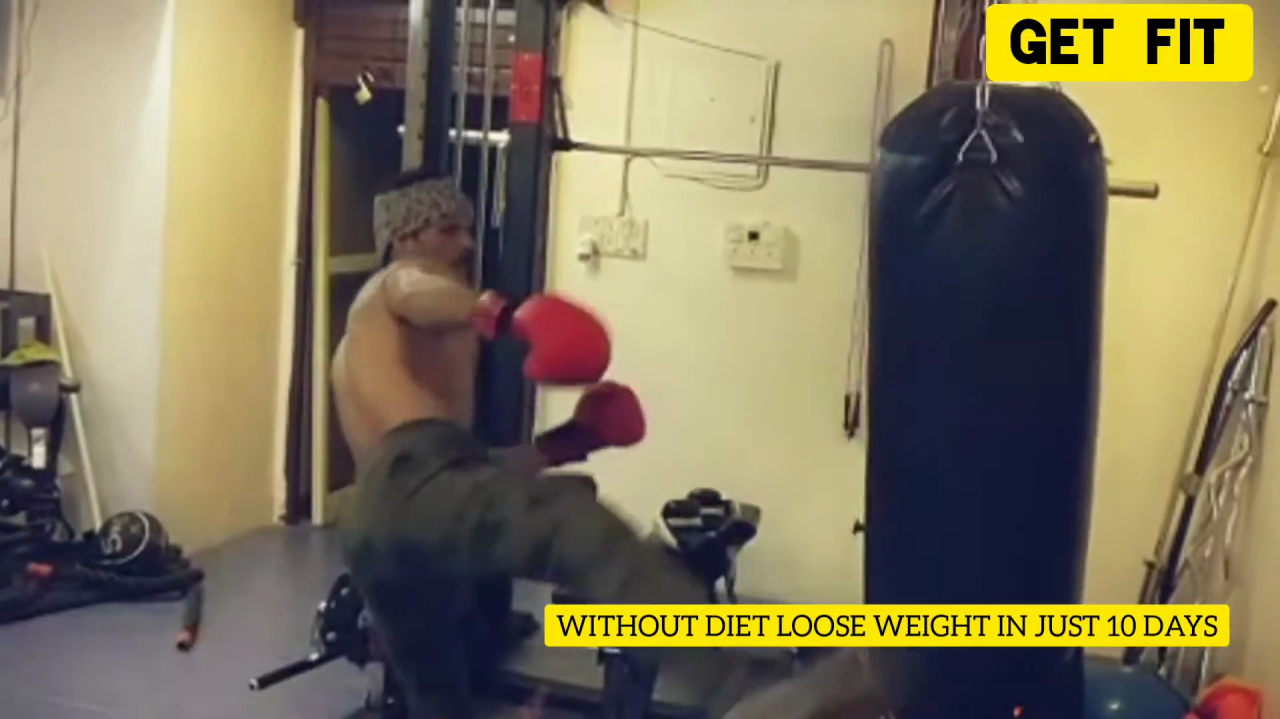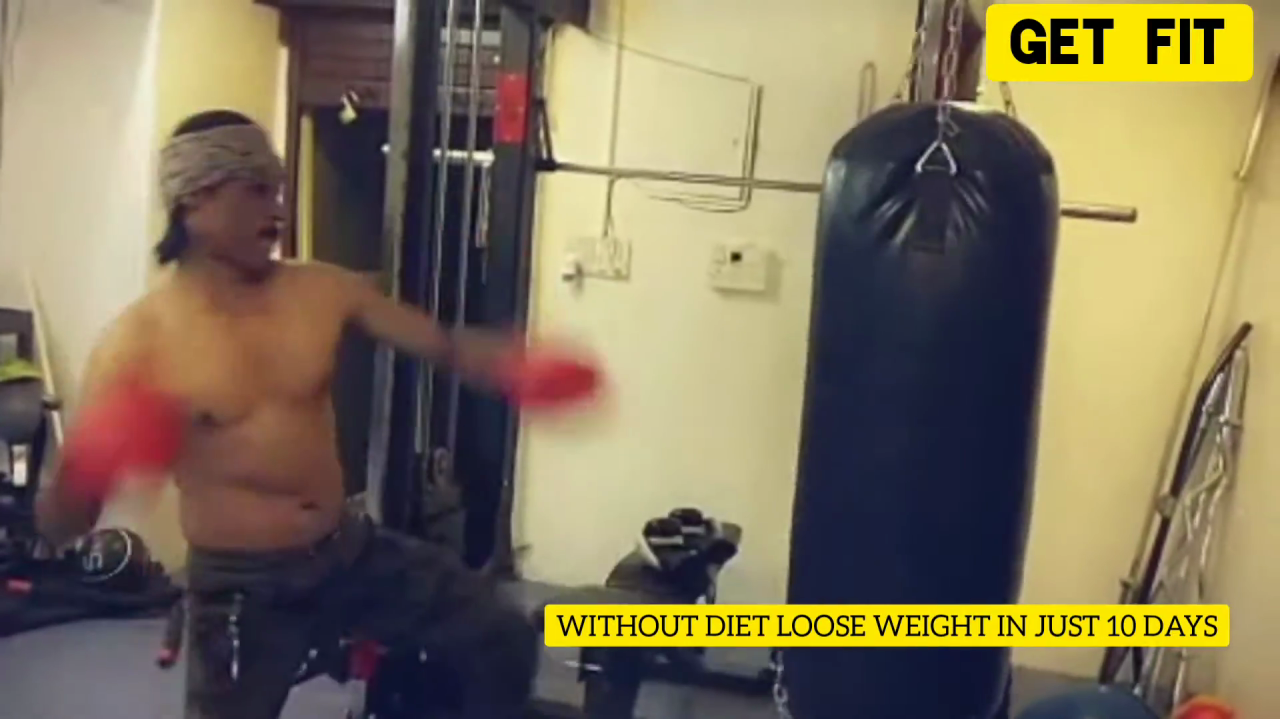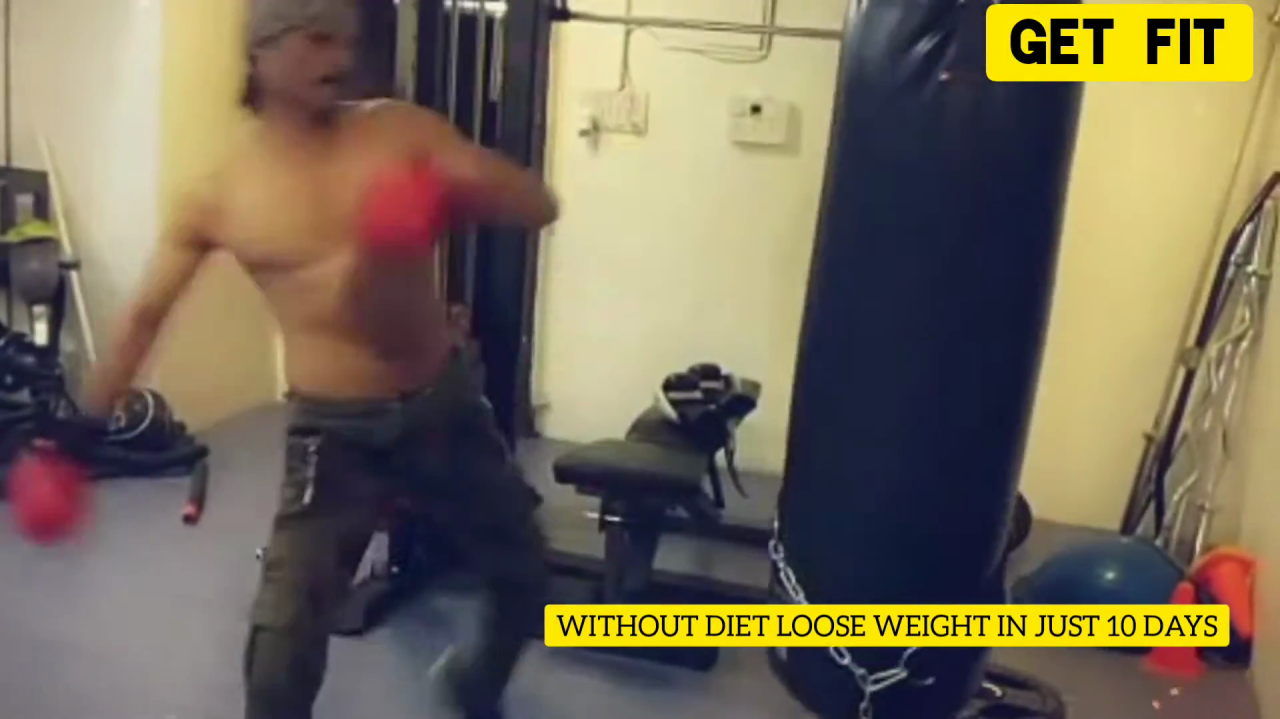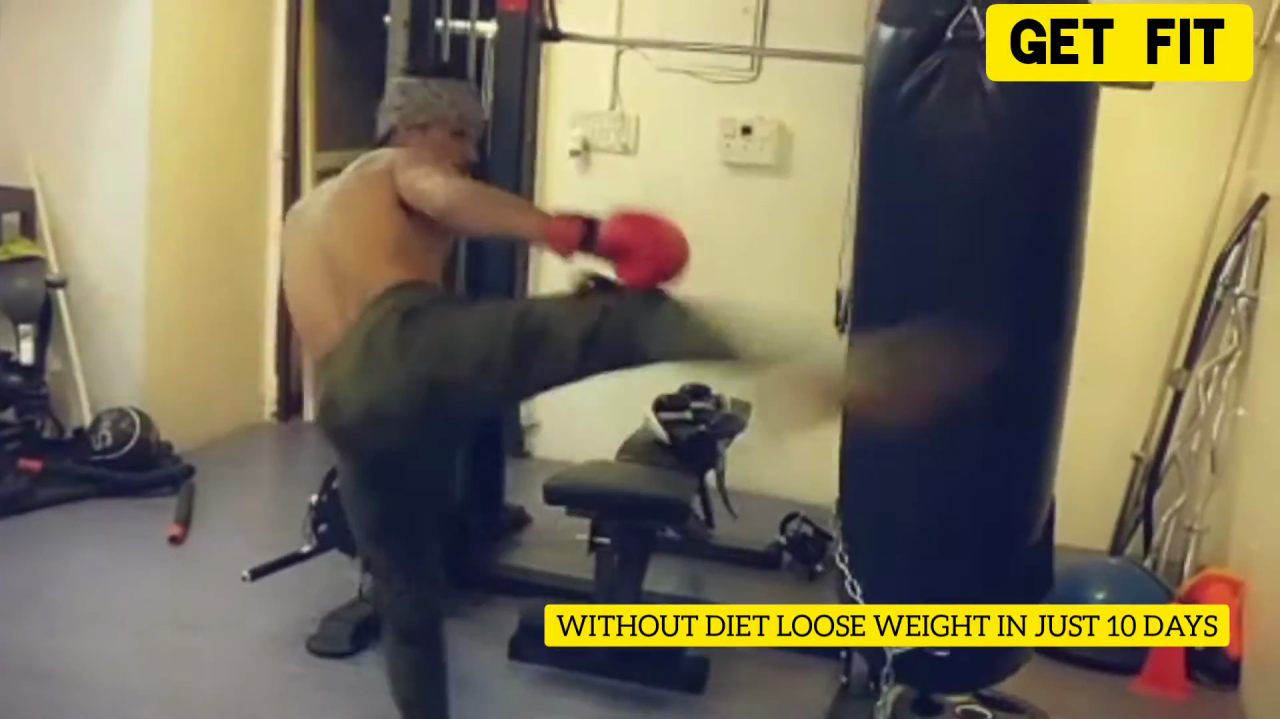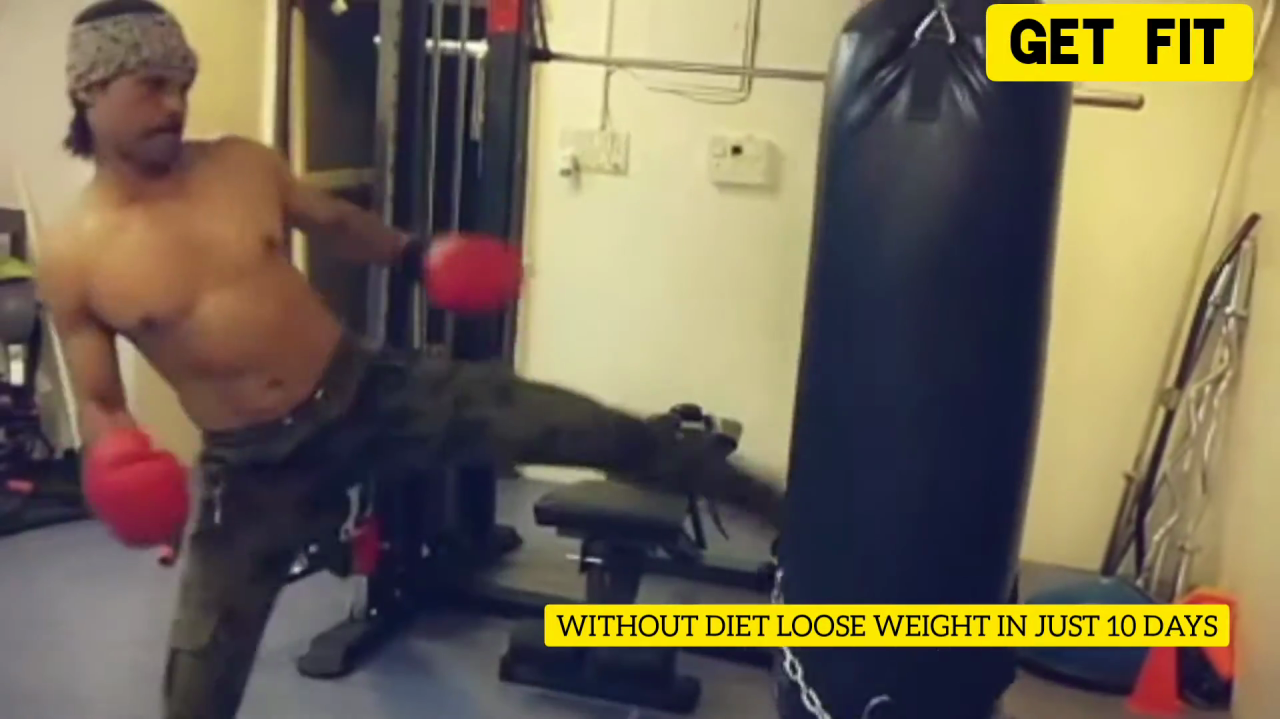
dt=1s
person 1, frame 1
left shoulder: (356, 346)
right shoulder: (393, 283)
right elbow: (426, 295)
left wrist: (567, 439)
right wrist: (508, 316)
right hip: (422, 486)
right knee: (579, 530)
person 1, frame 2
left shoulder: (323, 291)
right shoulder: (139, 338)
left elbow: (442, 341)
right elbow: (60, 517)
left wrist: (516, 363)
right wrist: (77, 483)
left hip: (350, 554)
right hip: (240, 589)
left knee: (498, 640)
person 1, frame 3
left shoulder: (401, 131)
right shoulder: (220, 194)
left elbow: (535, 205)
right elbow: (142, 320)
left wrist: (463, 196)
left hip: (444, 405)
right hip: (334, 433)
left knee: (520, 577)
right knee: (287, 634)
person 1, frame 4
left shoulder: (309, 215)
right shoulder: (400, 167)
right elbow: (451, 200)
right wrist: (586, 230)
left hip: (351, 399)
right hip: (406, 347)
left knee: (411, 610)
right knee: (629, 315)
person 1, frame 5
left shoulder: (243, 162)
right shoulder: (72, 256)
left elbow: (334, 217)
right elbow: (96, 400)
left wrist: (418, 256)
right wrist: (115, 458)
left hip: (365, 392)
right hip: (256, 458)
left knee: (572, 425)
left ankle: (740, 488)
